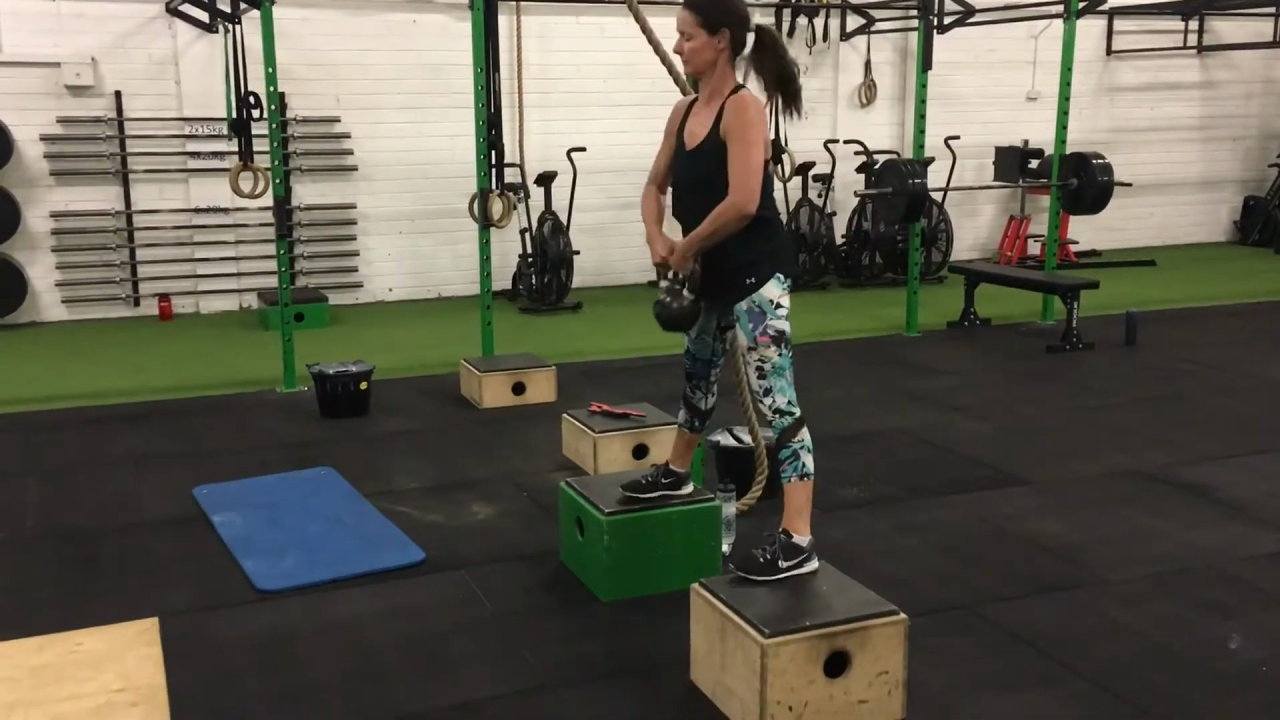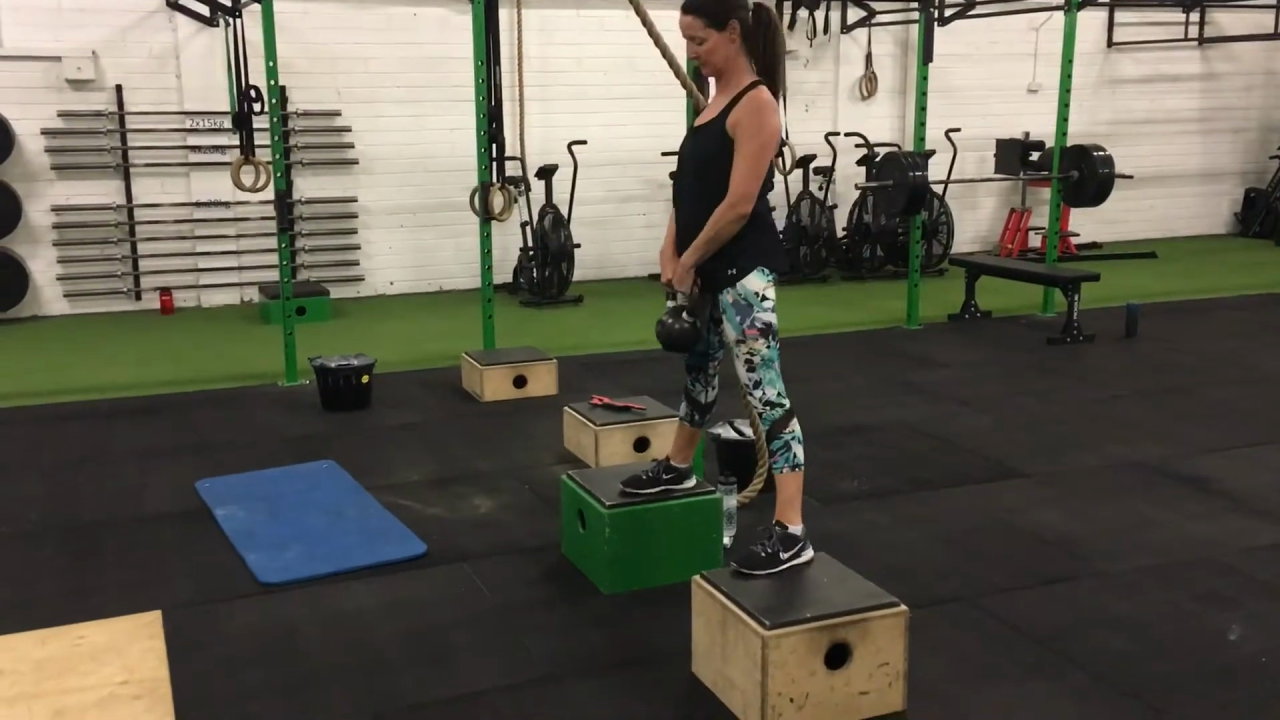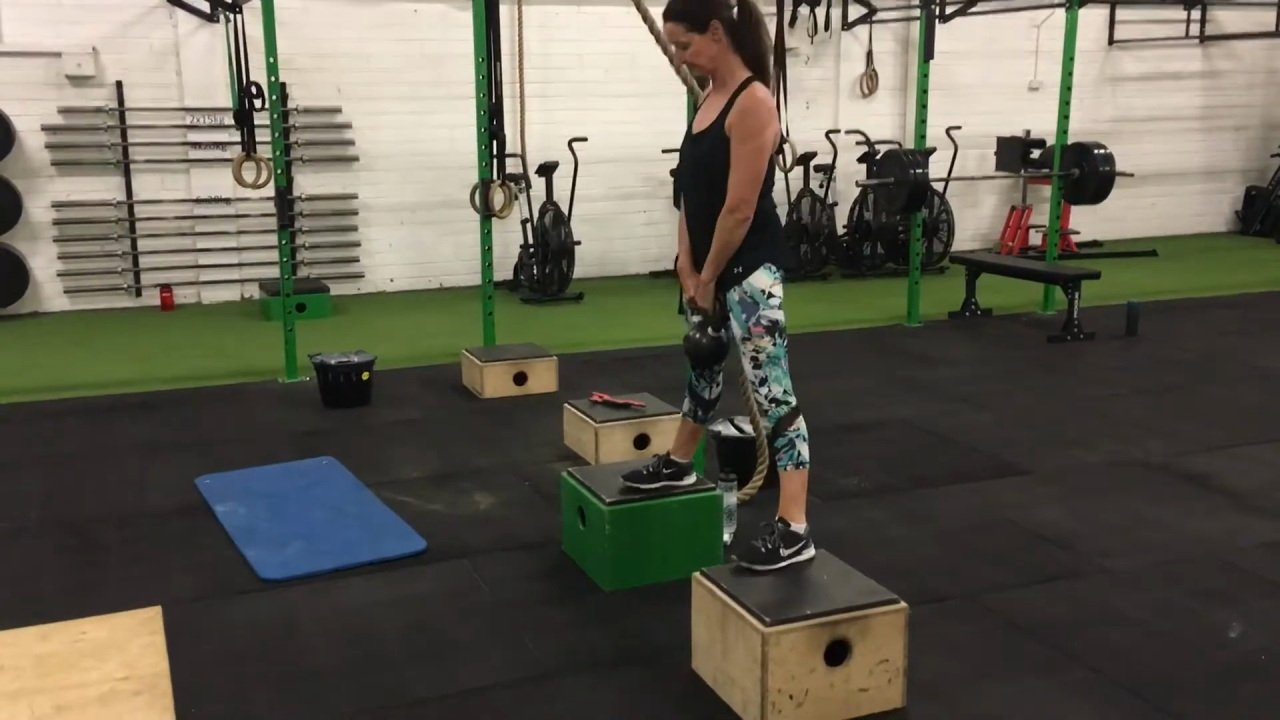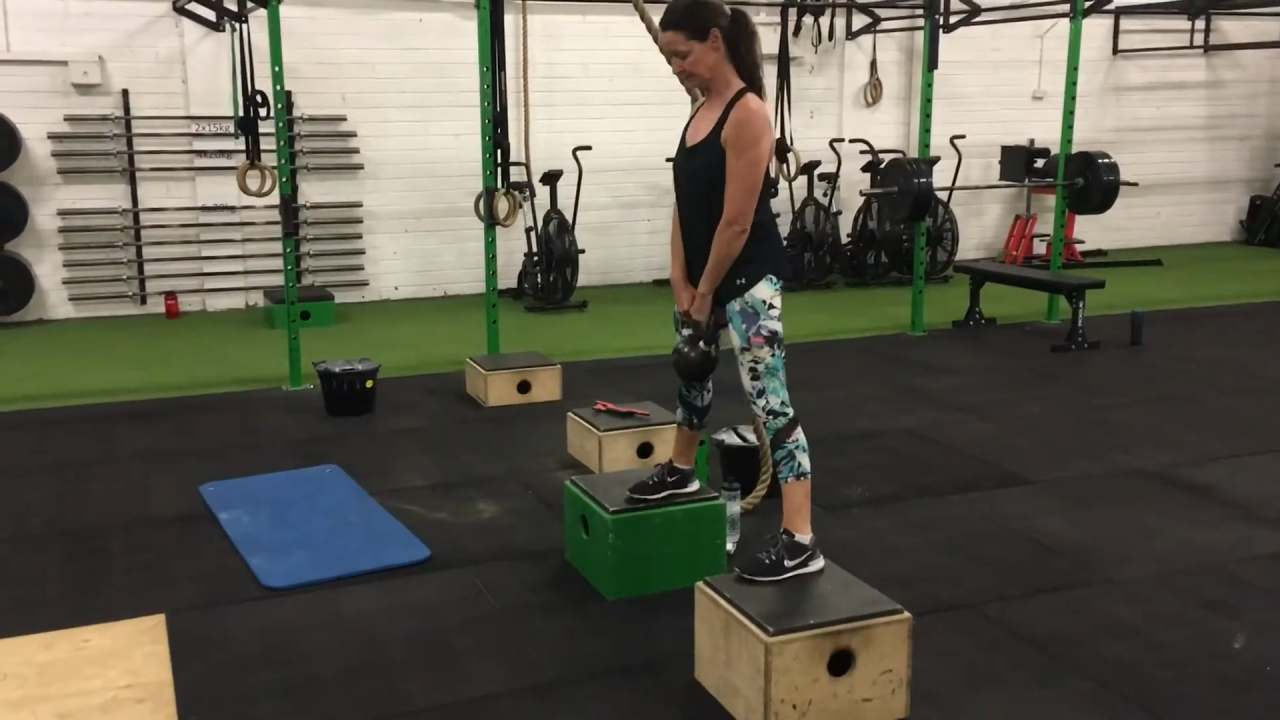
dt=0.5s
person 1, frame 1
left shoulder: (743, 106)
right shoulder: (683, 110)
left elbow: (742, 204)
right elbow: (657, 184)
left wrist: (686, 247)
right wrist: (657, 237)
left hip: (755, 273)
right hip: (709, 271)
left knee: (775, 399)
right knee: (698, 371)
left ankle: (797, 541)
right ankle: (675, 472)
person 1, frame 2
left shoulder: (757, 103)
right shoulder: (718, 98)
left elbow: (739, 204)
left wrist: (688, 262)
right wrist: (670, 254)
left hip: (742, 267)
right hip: (704, 265)
left knee: (764, 391)
right knee: (698, 367)
left ankle: (791, 532)
right ankle: (678, 466)
person 1, frame 3
left shoulder: (752, 102)
right shoulder: (709, 97)
left elbow: (740, 209)
right elbow: (691, 191)
left wrist: (709, 279)
right wrist: (688, 268)
left hip: (749, 266)
right hip: (709, 262)
left knee: (771, 388)
right knee: (703, 364)
left ankle: (794, 529)
right ankle: (679, 462)
person 1, frame 4
left shoulder: (747, 114)
right shoulder: (702, 108)
left elbow: (737, 221)
right elbow: (684, 203)
left wrist: (707, 292)
right wrist: (681, 282)
left hip: (746, 277)
right hip: (702, 272)
left knee: (768, 399)
left ankle: (799, 540)
right ankle: (680, 470)
